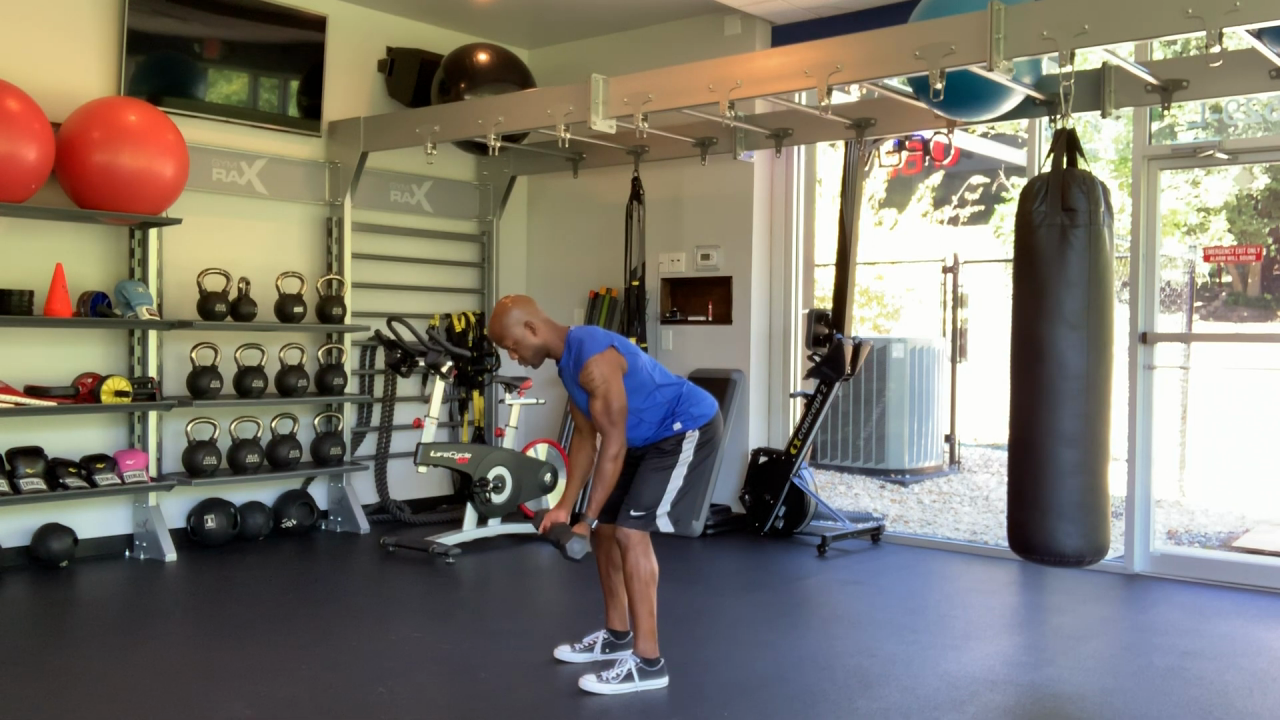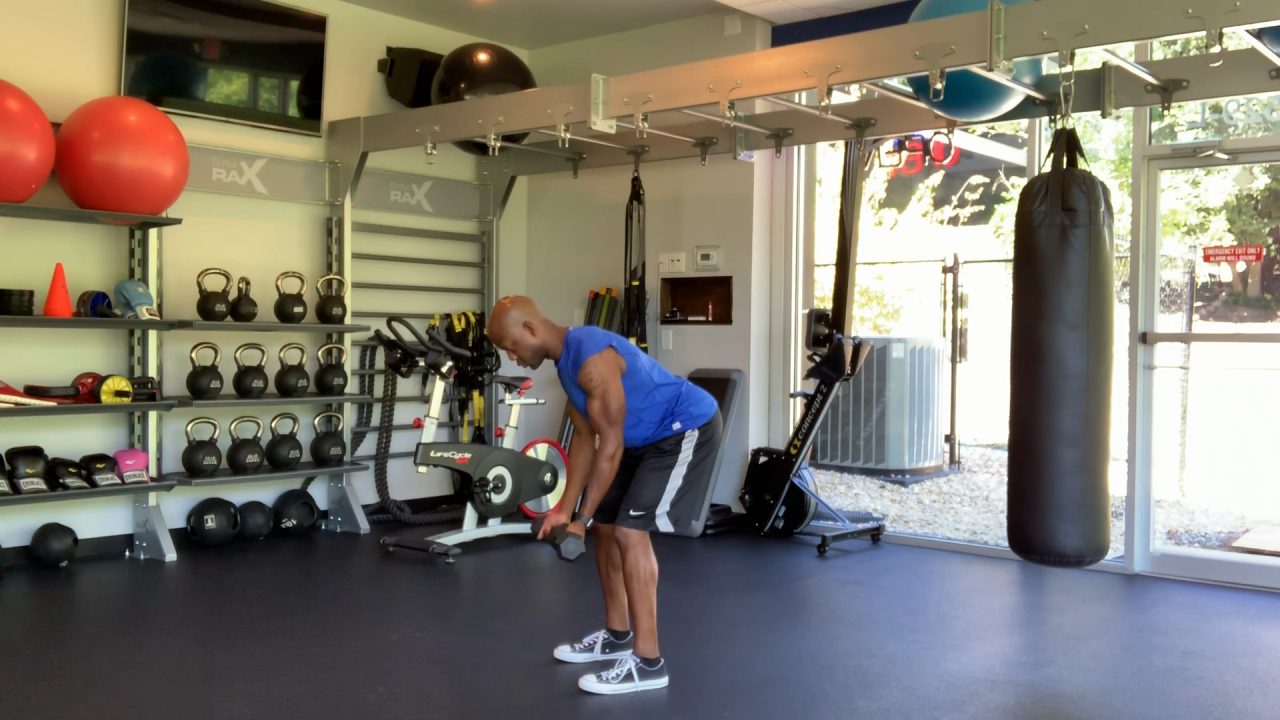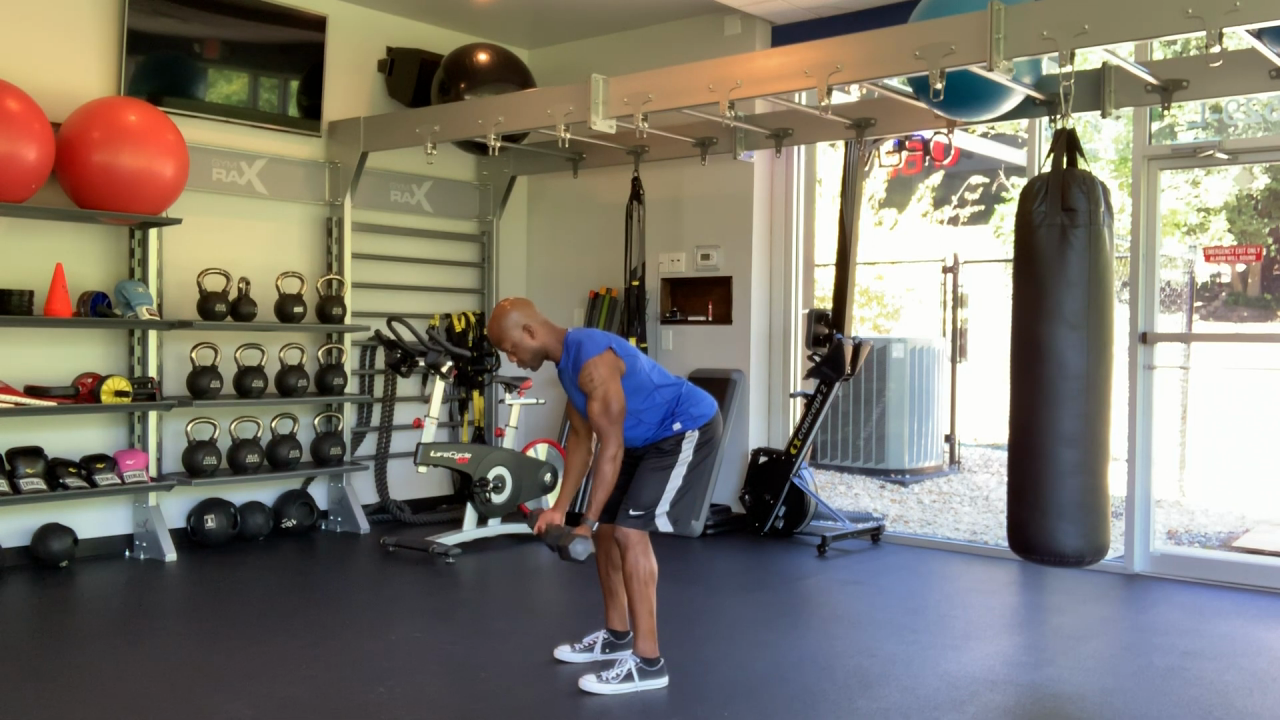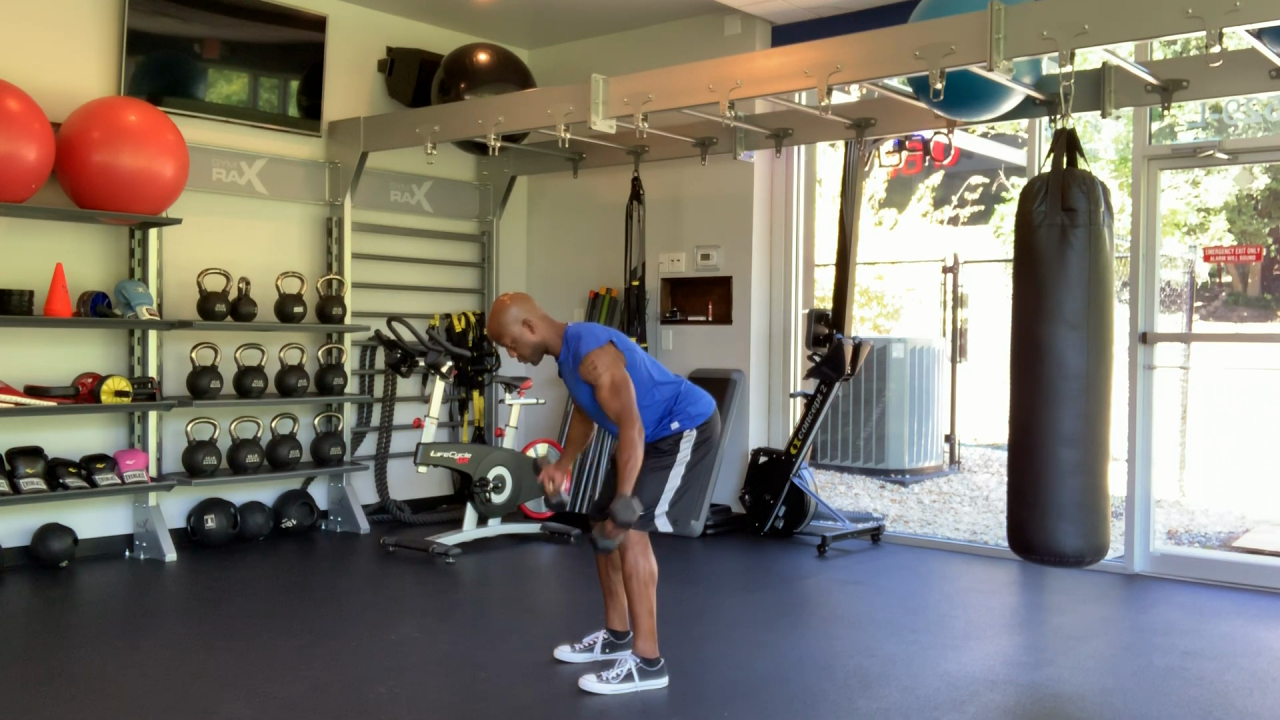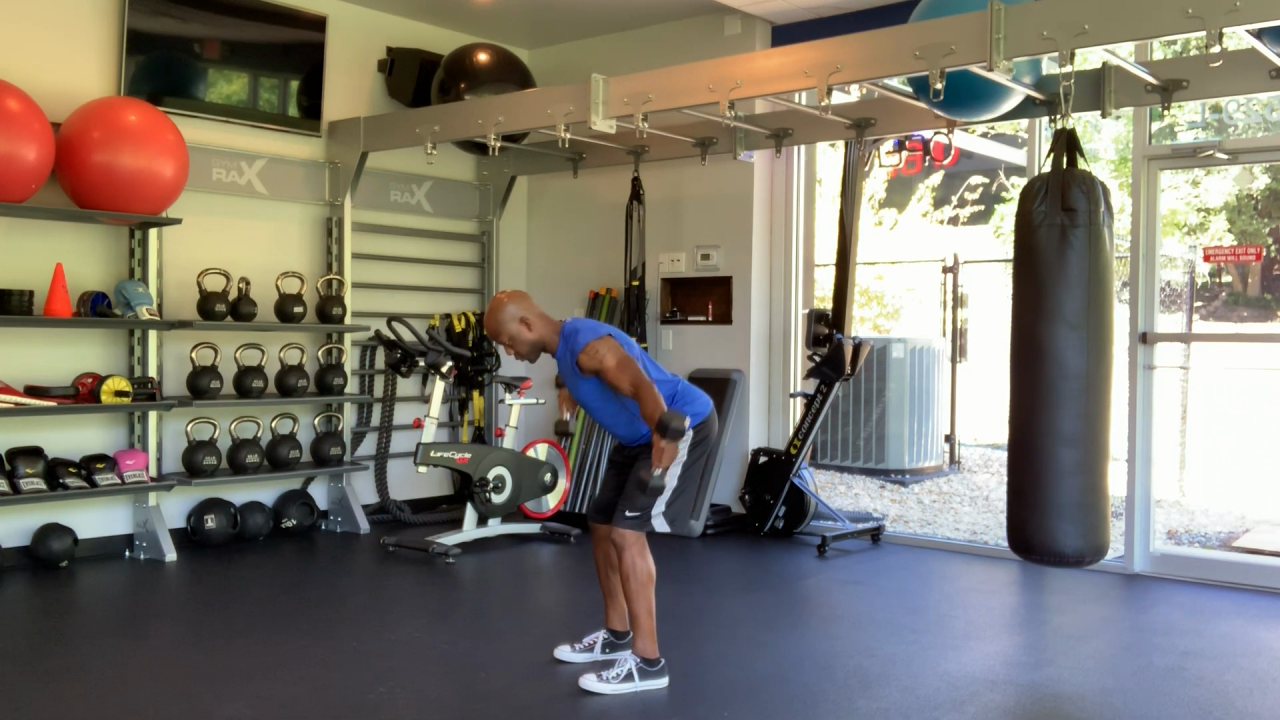
dt=0.2s
person 1, frame 1
left shoulder: (593, 357)
right shoulder: (567, 360)
left elbow: (613, 444)
right elbow: (586, 435)
left wrist: (587, 520)
right wrist: (565, 506)
left hip: (688, 428)
right hip: (652, 435)
left knee: (631, 532)
right knee: (607, 528)
left ankle: (647, 662)
right ankle: (616, 635)
person 1, frame 2
left shoulder: (591, 357)
right shoulder: (566, 361)
left elbow: (610, 445)
right elbow: (584, 437)
left wrist: (580, 518)
right wrist: (565, 509)
left hip: (687, 427)
right hip: (651, 435)
left knee: (630, 531)
right knee: (605, 526)
left ankle: (647, 662)
right ankle: (617, 635)
person 1, frame 3
left shoulder: (591, 359)
right shoulder: (566, 362)
left elbow: (611, 447)
right elbow: (581, 438)
left wrist: (587, 522)
right wrist: (560, 508)
left hip: (688, 428)
right hip: (652, 435)
left knee: (630, 531)
right knee: (606, 527)
left ankle: (647, 661)
right ankle: (617, 635)
person 1, frame 4
left shoulder: (591, 350)
right shoulder: (567, 353)
left elbow: (631, 426)
right elbow: (585, 416)
left wrist: (624, 500)
right wrist: (563, 466)
left hip: (685, 427)
right hip: (655, 432)
left knee: (630, 532)
right knee: (604, 527)
left ankle: (647, 662)
right ankle: (617, 635)
person 1, frame 5
left shoulder: (588, 343)
right shoulder: (565, 347)
left elbow: (644, 389)
left wrist: (666, 431)
right wrist: (568, 398)
left hip: (684, 425)
right hip: (639, 435)
left knee: (628, 531)
right knee: (602, 525)
left ankle: (647, 661)
right ankle: (617, 635)
